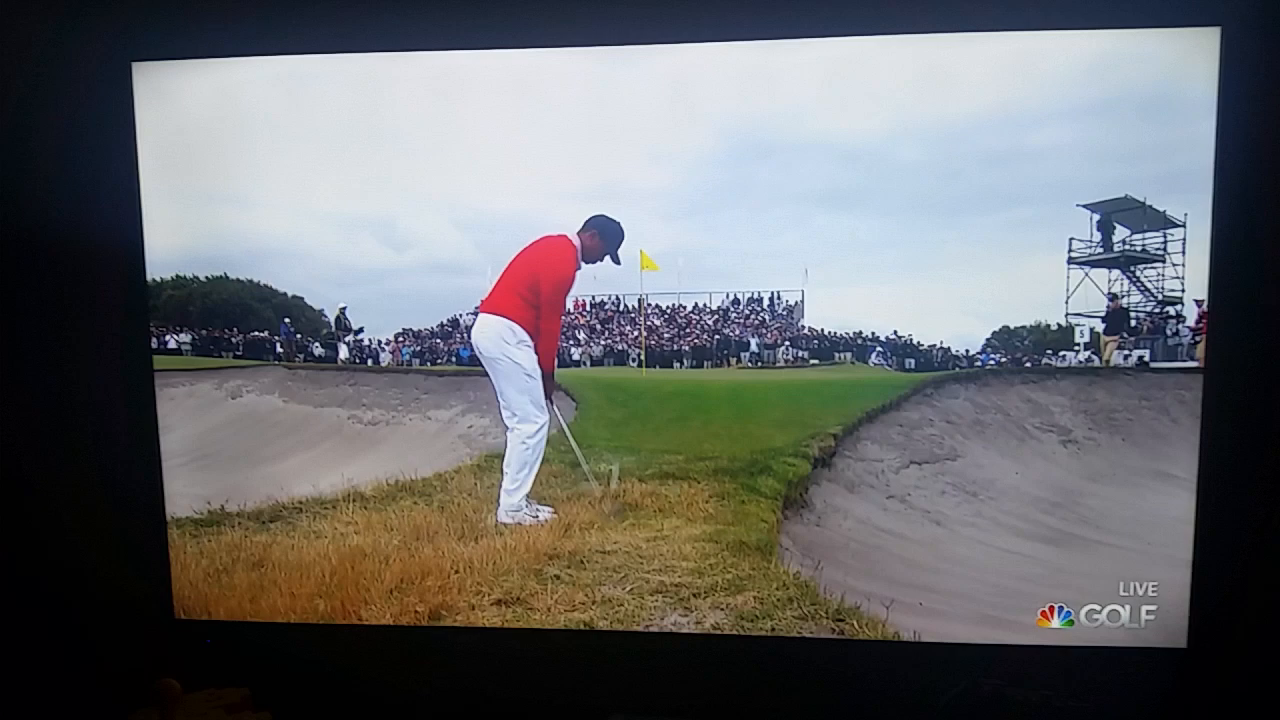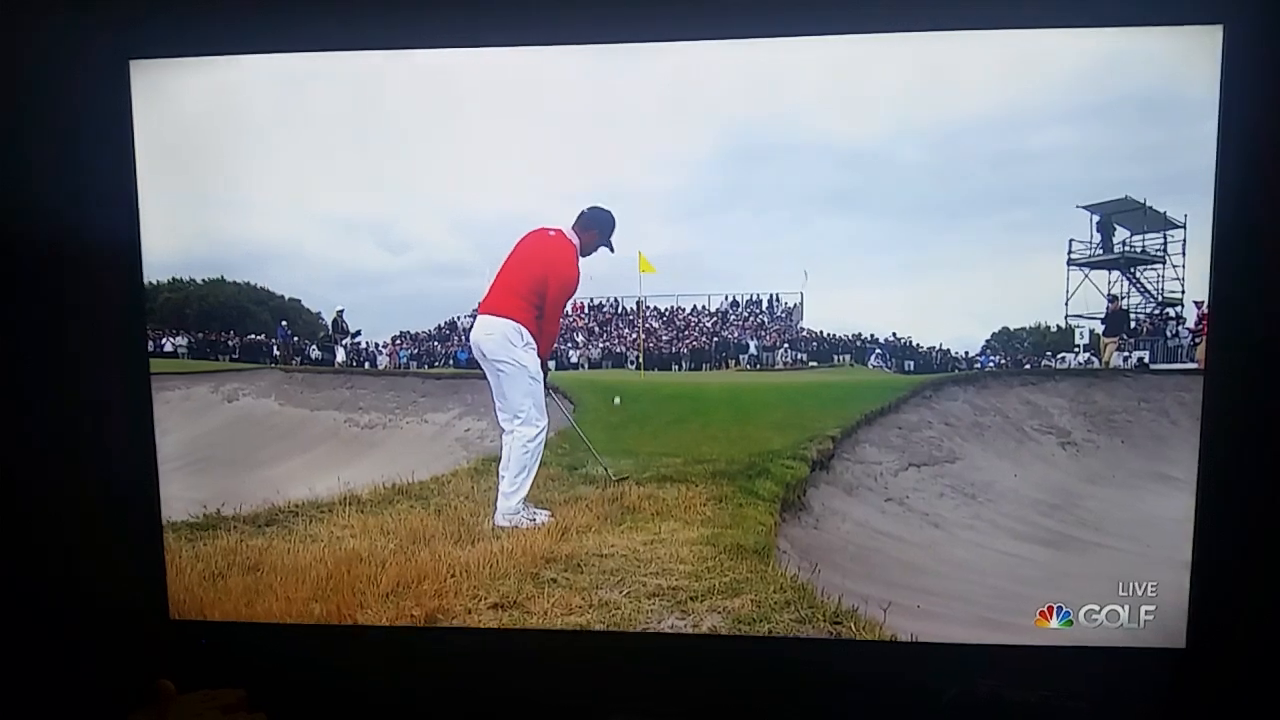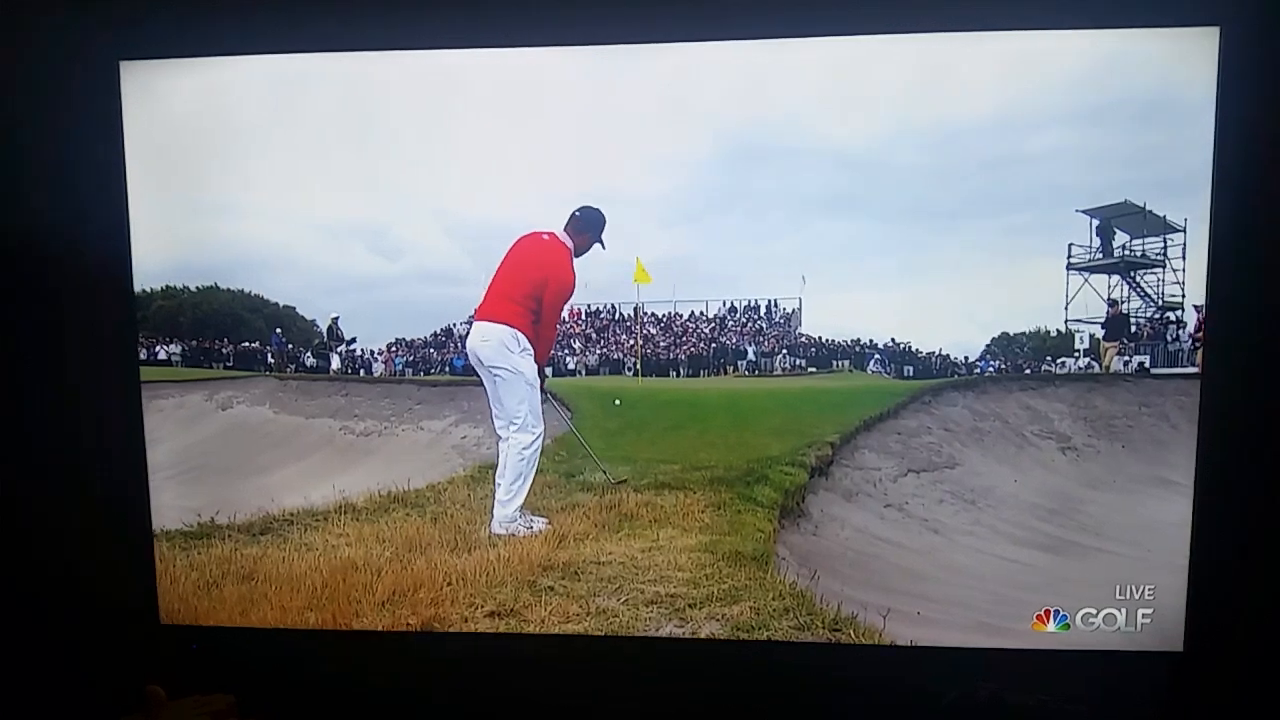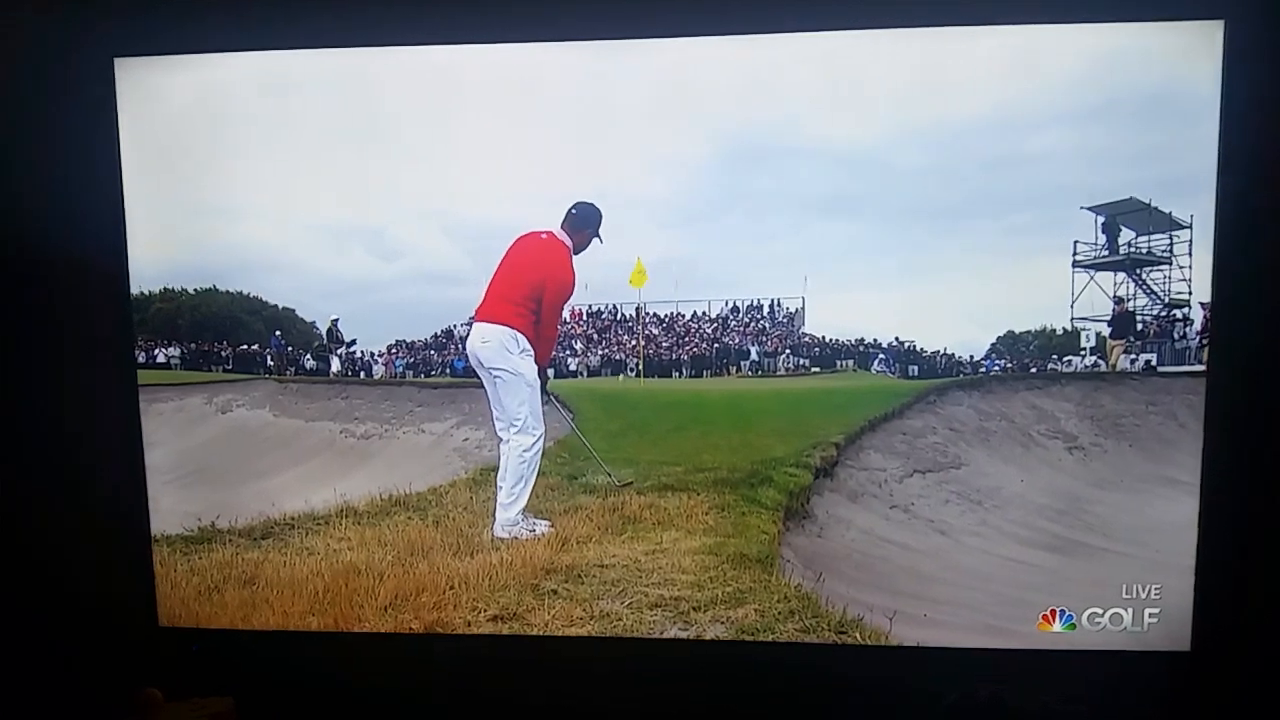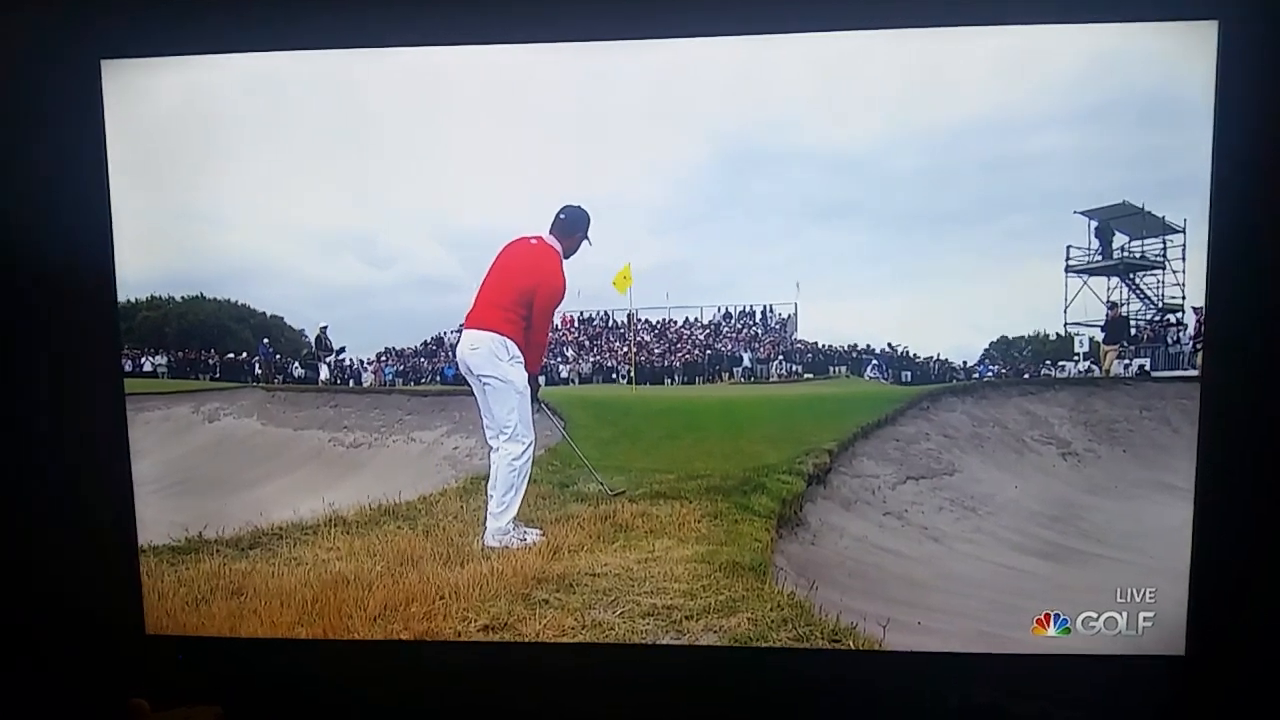
dt=0.2s
person 1, frame 1
left shoulder: (553, 244)
right shoulder: (563, 264)
right elbow: (549, 323)
left wrist: (543, 368)
right wrist: (547, 373)
left hip: (488, 327)
right hip: (506, 333)
left knee: (519, 421)
right knee: (532, 421)
left ankle: (514, 499)
right ankle: (512, 506)
person 1, frame 2
left shoulder: (539, 236)
right shoulder: (567, 266)
right elbow: (550, 320)
left wrist: (537, 361)
right wrist: (542, 362)
left hip: (483, 329)
right hip: (509, 334)
left knee: (514, 424)
right knee: (532, 424)
left ankle: (511, 502)
right ankle: (509, 510)
person 1, frame 3
left shoulder: (531, 239)
right shoulder: (562, 270)
right elbow: (547, 324)
left wrist: (534, 366)
right wrist: (539, 367)
left hip: (479, 334)
right hip: (506, 340)
left knee: (510, 431)
right knee: (528, 431)
left ankle: (507, 510)
right ankle: (506, 518)
person 1, frame 4
left shoulder: (529, 239)
right shoulder: (562, 269)
right elbow: (547, 324)
left wrist: (535, 366)
right wrist: (541, 369)
left hip: (480, 335)
right hip: (507, 341)
left knee: (511, 433)
right knee: (528, 433)
left ankle: (510, 513)
right ankle: (508, 521)
person 1, frame 5
left shoulder: (519, 245)
right shoulder: (552, 274)
right elbow: (538, 330)
left wrist: (525, 373)
right wrist: (532, 376)
left hip: (470, 342)
right hip: (496, 348)
left knee: (501, 440)
right knee: (518, 441)
left ankle: (500, 521)
right ankle: (499, 530)
